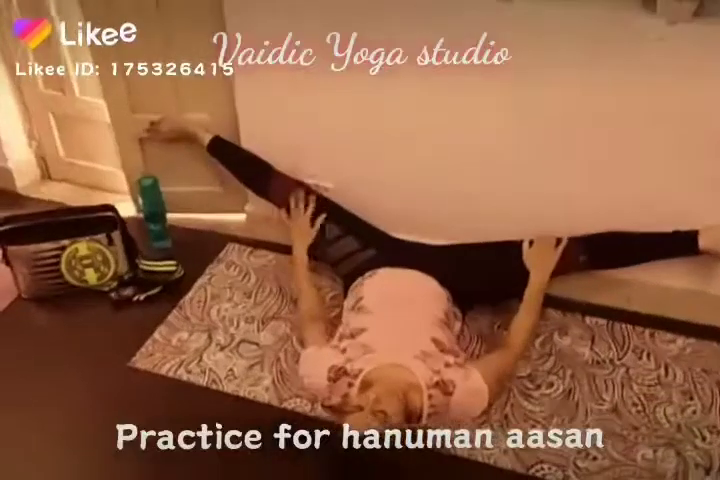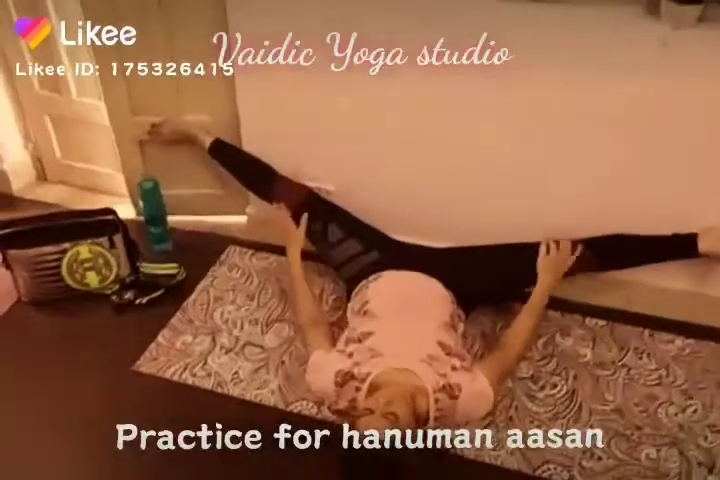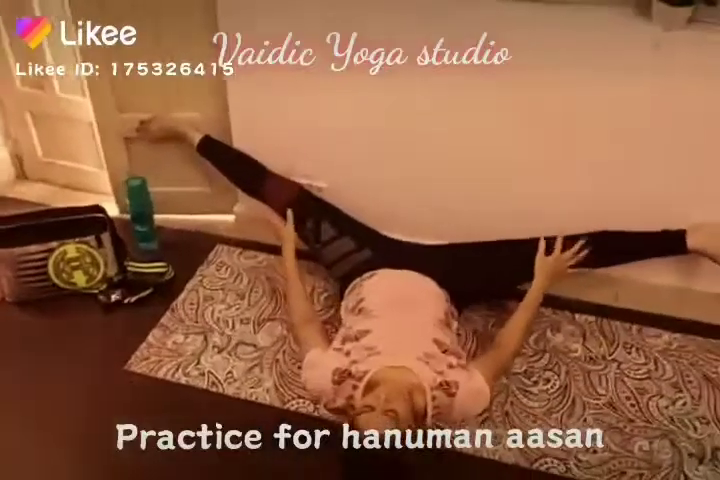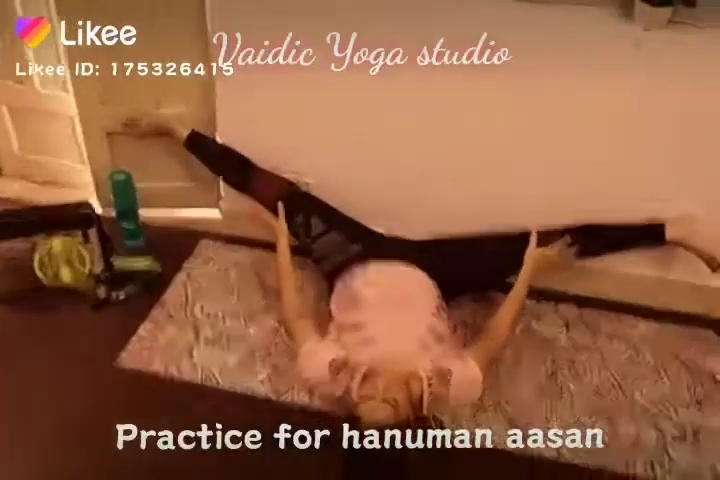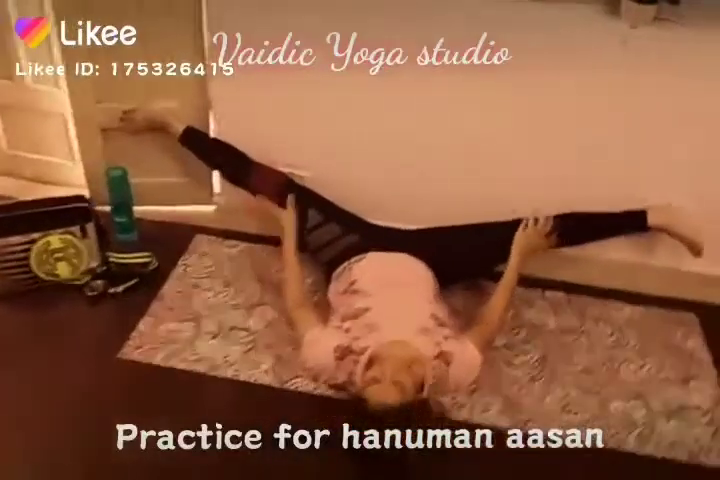
dt=0.2s
person 1, frame 1
left shoulder: (324, 377)
right shoulder: (453, 401)
left elbow: (310, 318)
right elbow: (511, 351)
left wrist: (299, 248)
right wrist: (539, 277)
left hip: (376, 270)
right hip: (440, 282)
left knee: (293, 195)
person 1, frame 2
left shoulder: (331, 382)
right shoulder: (459, 402)
left elbow: (311, 323)
right elbow: (508, 352)
left wrist: (293, 251)
right wrist: (547, 283)
left hip: (381, 273)
right hip: (444, 284)
left knee: (294, 200)
right knee: (564, 255)
person 1, frame 3
left shoulder: (328, 381)
right shoulder: (456, 399)
left elbow: (304, 323)
right elbow: (503, 350)
left wrist: (288, 254)
right wrist: (544, 282)
left hip: (372, 272)
right hip: (437, 282)
left knee: (285, 198)
right knee: (557, 252)
person 1, frame 4
left shoulder: (325, 372)
right shoulder: (451, 385)
left elbow: (296, 316)
right elbow: (493, 339)
left wrist: (282, 245)
right wrist: (531, 273)
left hip: (361, 265)
right hip: (425, 275)
left knee: (274, 193)
right knee: (545, 243)
person 1, frame 5
left shoulder: (329, 360)
right shoulder: (451, 370)
left elbow: (297, 306)
right elbow: (487, 325)
left wrist: (288, 237)
right wrist: (520, 258)
left hip: (357, 256)
right hip: (418, 262)
left knee: (272, 185)
right knee: (532, 232)
